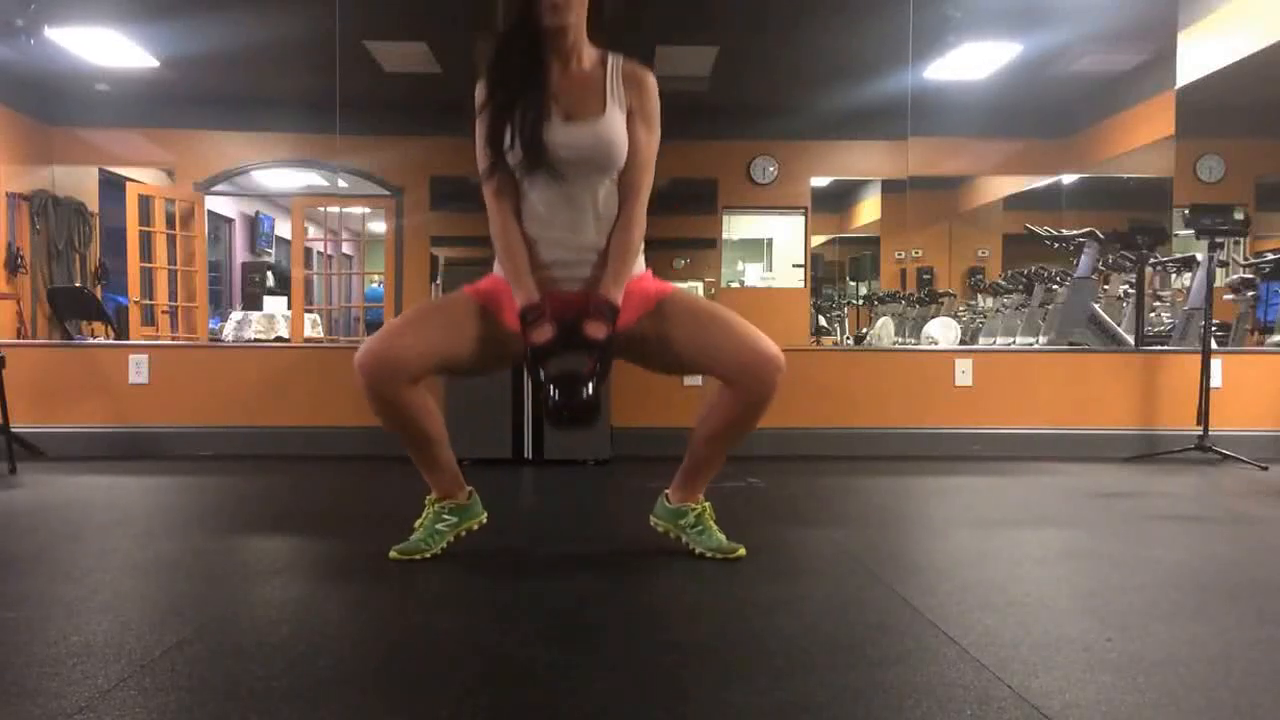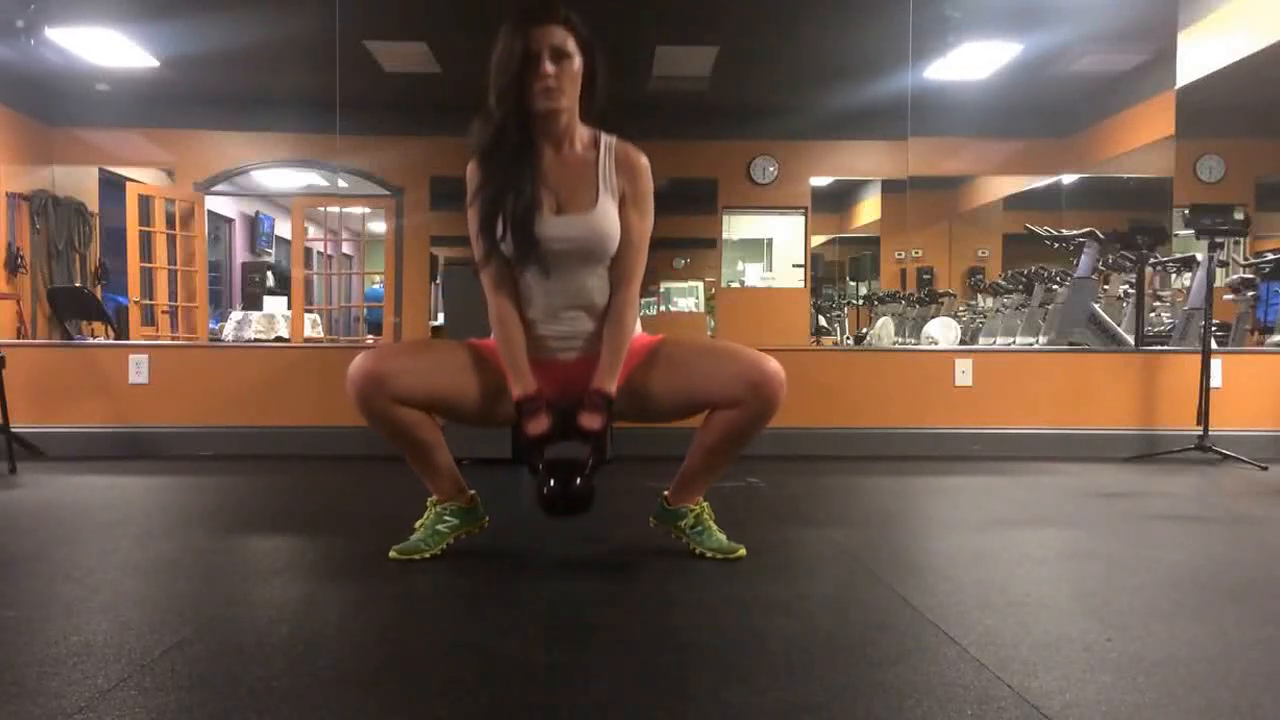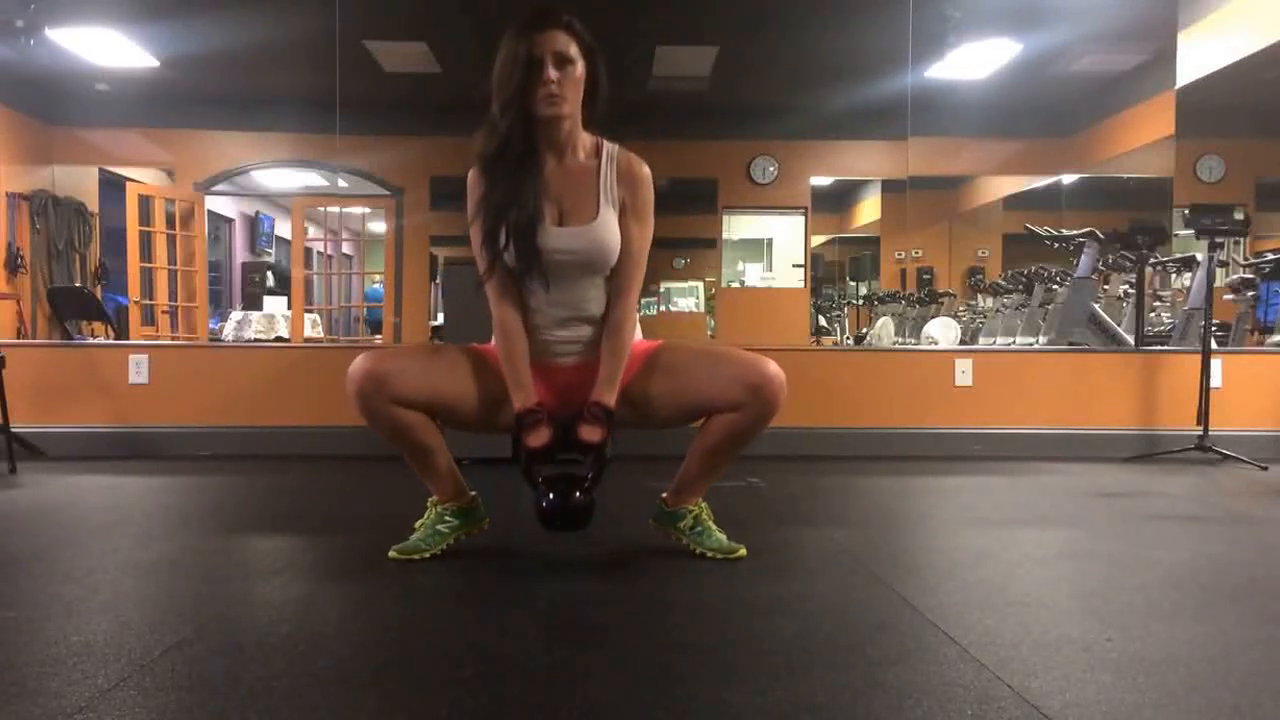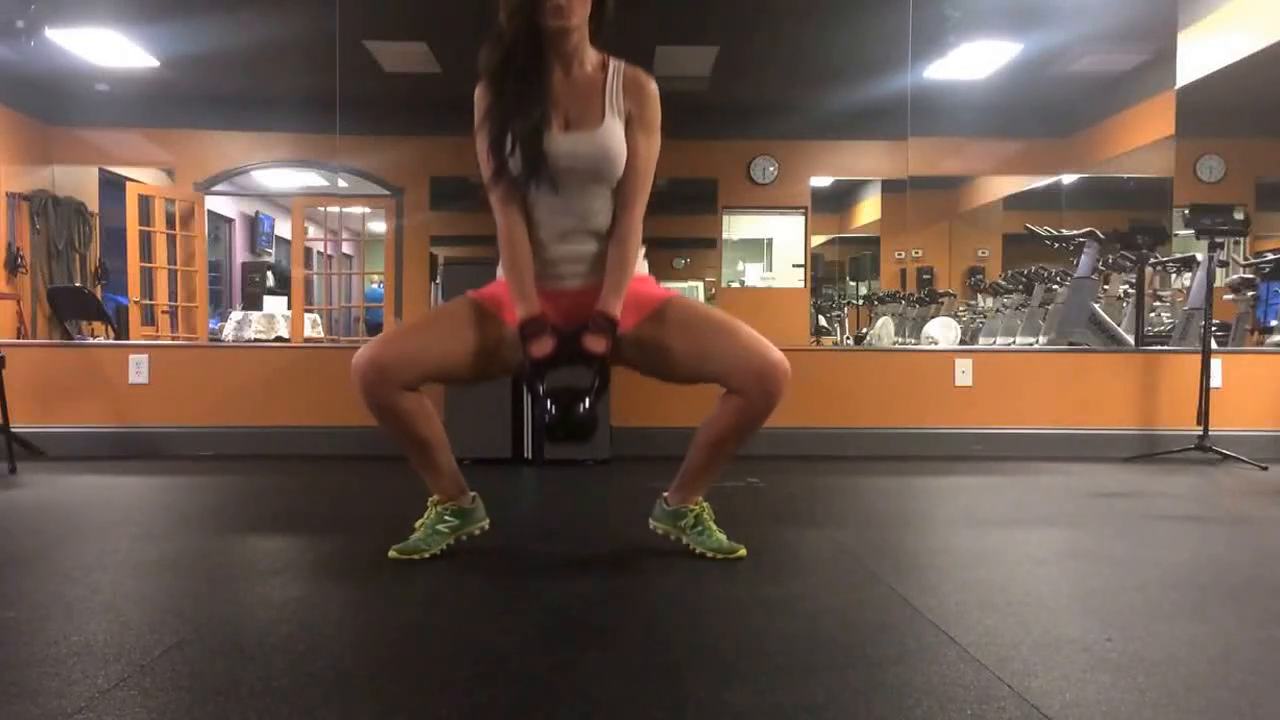
dt=0.3s
person 1, frame 1
left shoulder: (633, 85)
right shoulder: (496, 89)
left elbow: (632, 209)
right elbow: (501, 207)
left wrist: (606, 306)
right wrist: (531, 308)
left hip: (620, 296)
right hip: (520, 299)
left knee: (761, 365)
right knee: (379, 362)
left ankle: (683, 502)
right ankle: (452, 500)
person 1, frame 2
left shoulder: (626, 166)
right shoulder: (488, 168)
left elbow: (627, 292)
right elbow: (498, 291)
left wrist: (600, 395)
right wrist: (527, 400)
left hip: (614, 358)
right hip: (520, 363)
left knee: (763, 382)
right knee: (369, 378)
left ankle: (682, 504)
right ankle: (454, 504)
person 1, frame 3
left shoulder: (627, 173)
right shoulder: (490, 176)
left elbow: (625, 301)
right elbow: (502, 299)
left wrist: (598, 409)
right wrist: (528, 411)
left hip: (613, 364)
right hip: (521, 368)
left knee: (764, 385)
right knee: (369, 378)
left ankle: (681, 506)
right ankle: (454, 505)
person 1, frame 4
left shoulder: (633, 88)
right shoulder: (496, 92)
left elbow: (631, 217)
right elbow: (507, 213)
left wrist: (605, 319)
right wrist: (531, 322)
left hip: (621, 295)
right hip: (523, 299)
left knee: (767, 373)
right knee: (375, 368)
left ankle: (682, 505)
right ankle: (454, 504)
